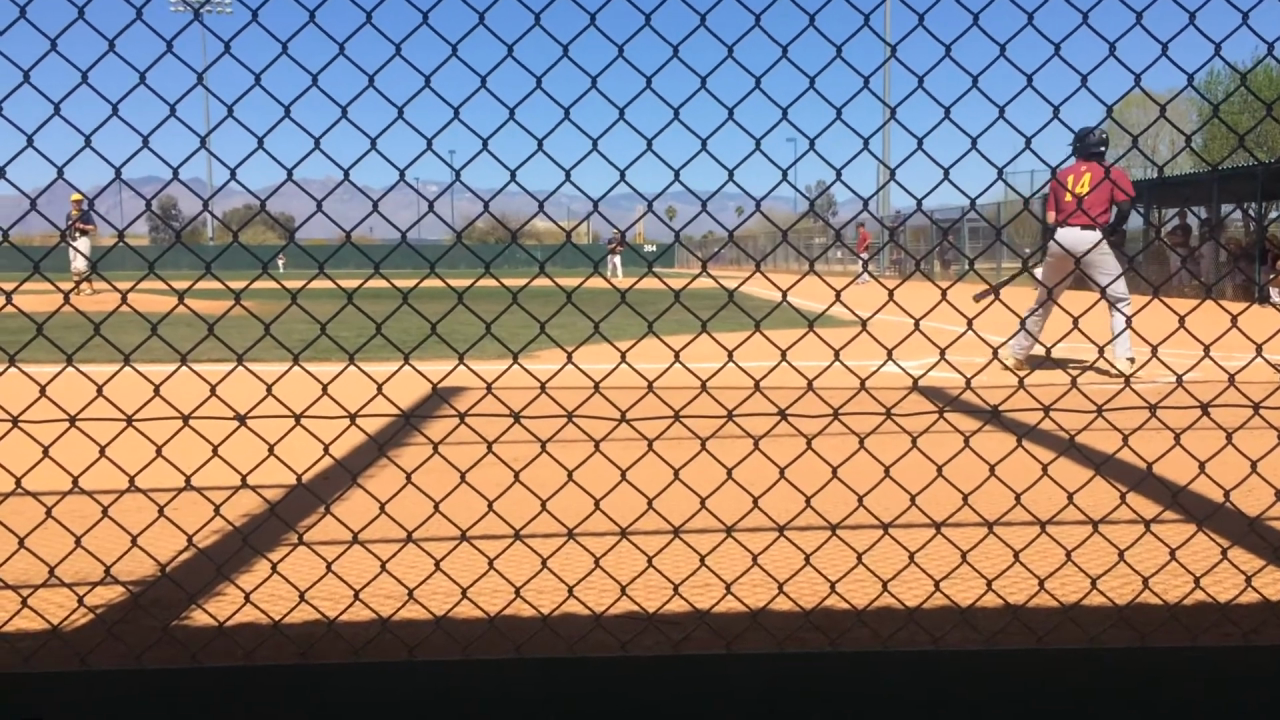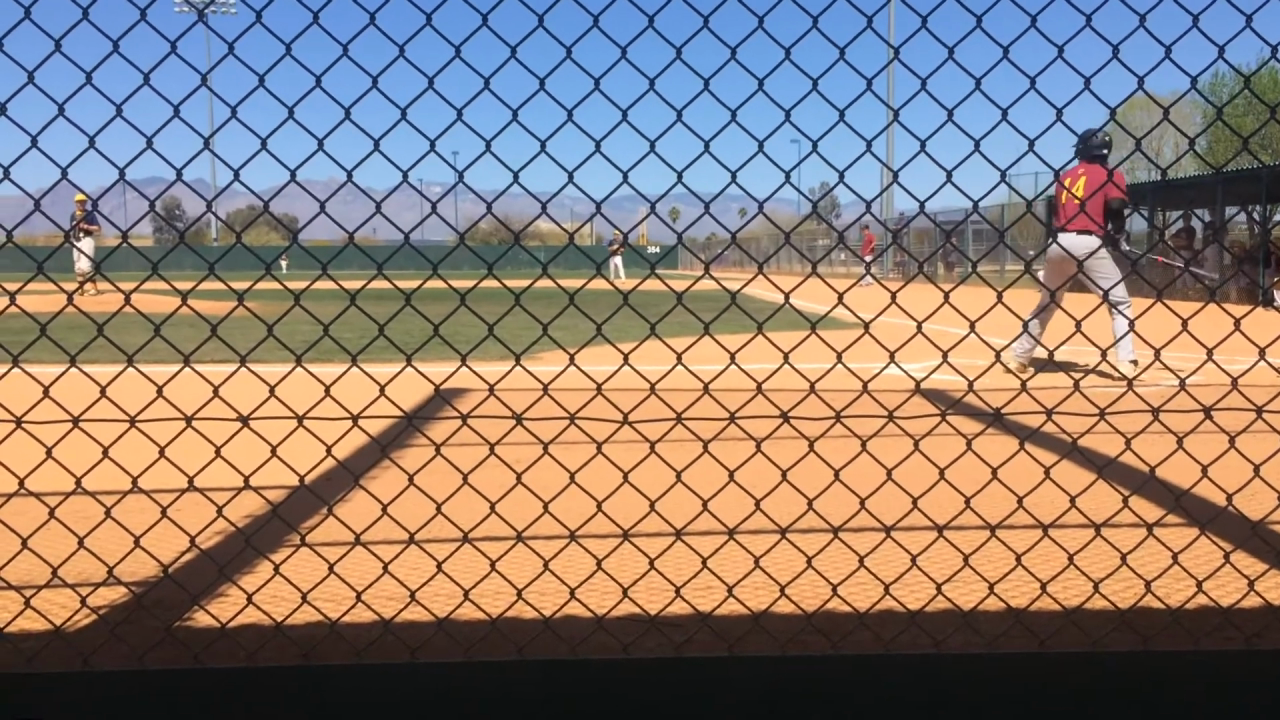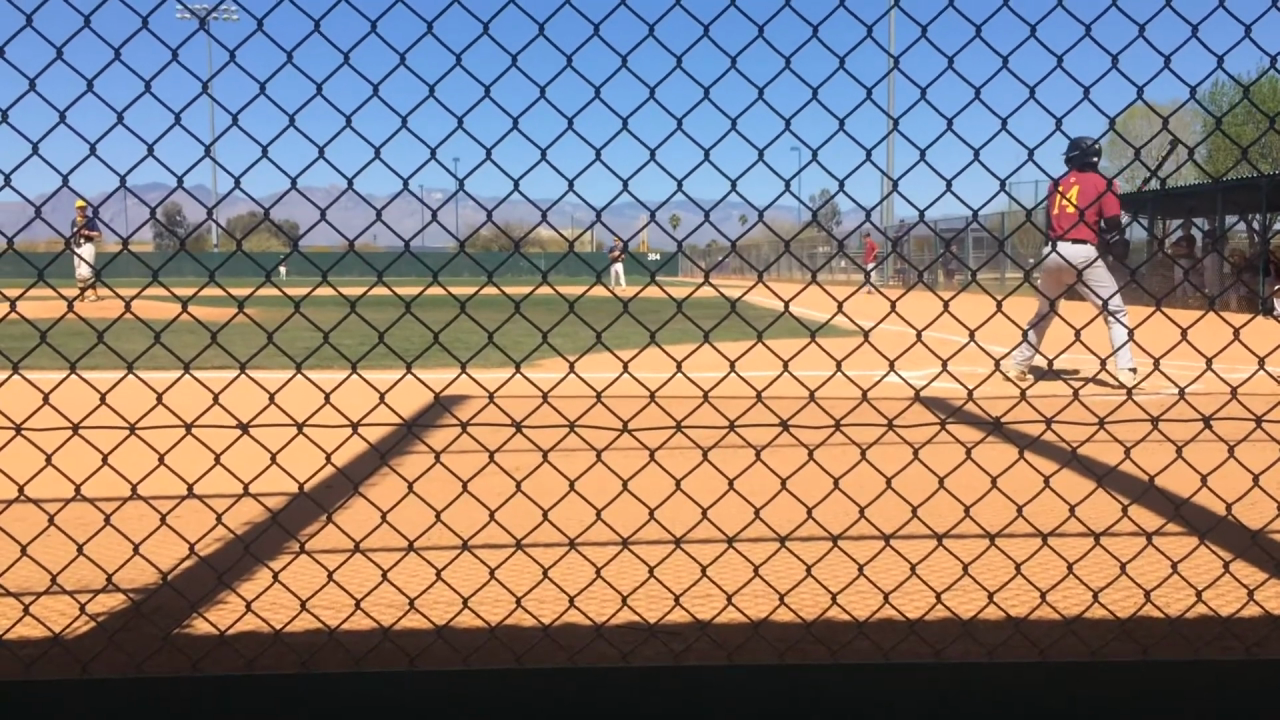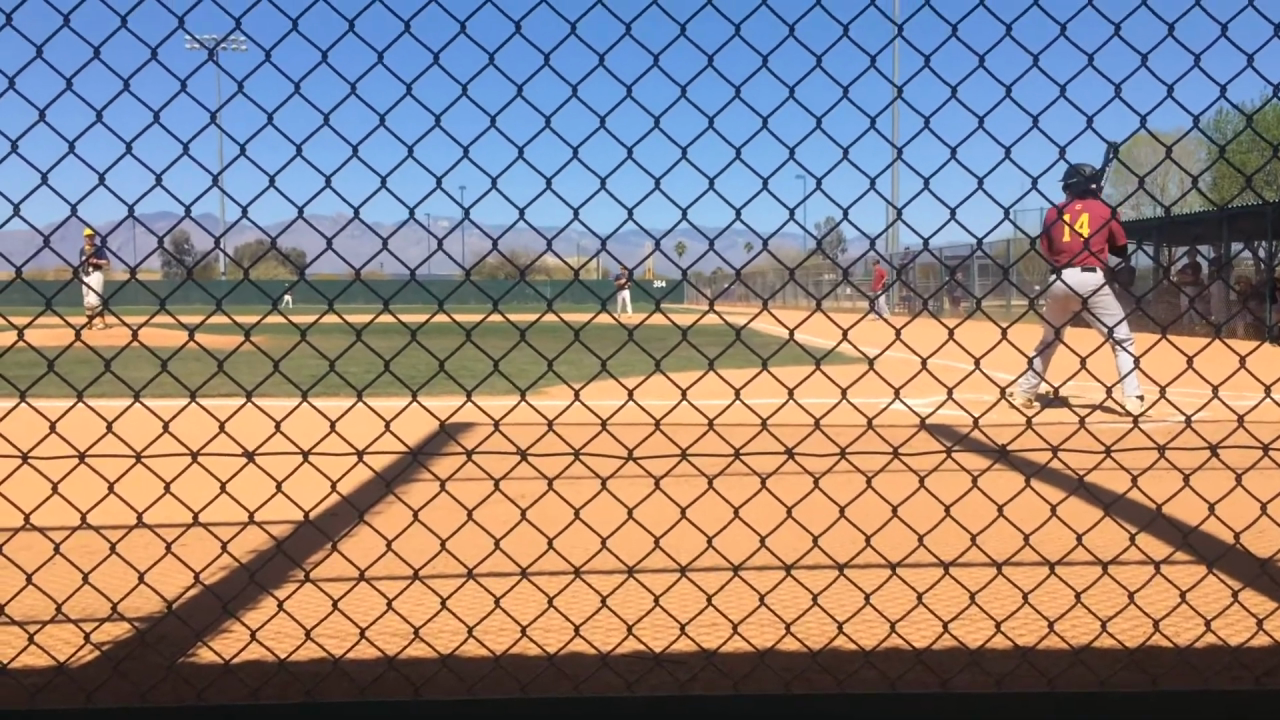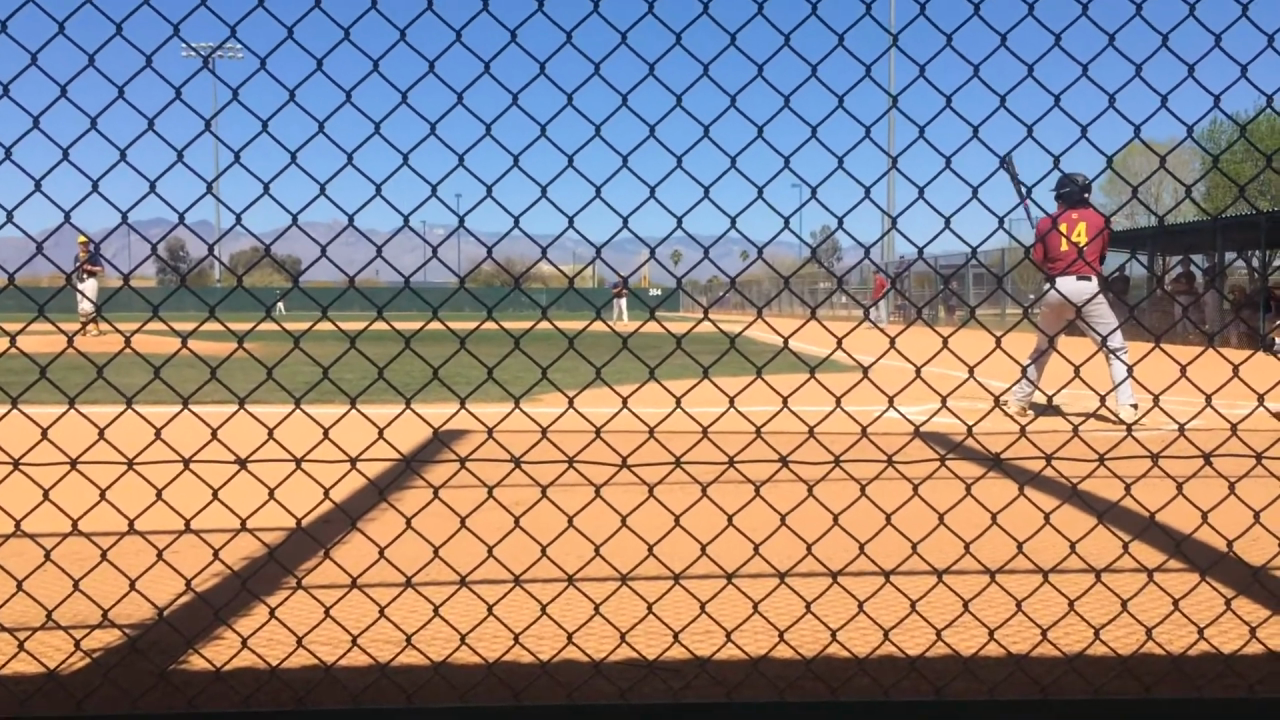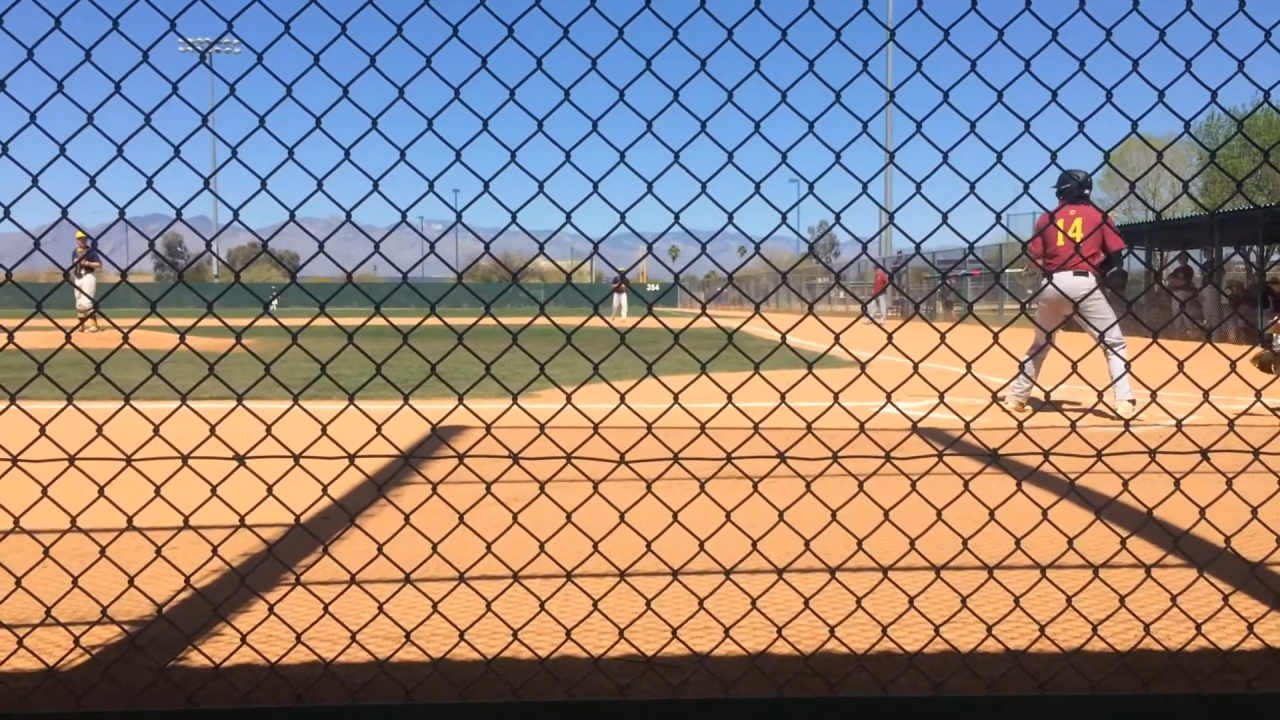
dt=0.3s
person 1, frame 1
left shoulder: (1061, 175)
right shoulder: (1112, 173)
left elbow: (1050, 218)
right elbow: (1125, 207)
right wrist: (1112, 231)
left hip: (1060, 238)
right hip: (1091, 239)
left knee: (1043, 301)
right knee: (1120, 300)
left ankle: (1016, 356)
right ankle: (1122, 360)
person 1, frame 2
left shoulder: (1064, 177)
right shoulder: (1109, 174)
right elbow: (1115, 204)
right wrist: (1117, 232)
left hip: (1057, 243)
right hip: (1087, 244)
left knee: (1046, 304)
right knee: (1120, 303)
left ankle: (1018, 359)
right ankle: (1126, 362)
person 1, frame 3
left shoulder: (1057, 184)
right shoulder: (1102, 183)
right elbow: (1112, 222)
right wrist: (1119, 241)
left hip: (1053, 252)
right hip: (1082, 253)
left knee: (1044, 312)
right knee: (1115, 312)
left ankle: (1017, 367)
right ankle: (1125, 371)
person 1, frame 4
left shoulder: (1054, 213)
right shoulder: (1105, 211)
left elbow: (1046, 254)
right elbow: (1122, 251)
left hip: (1060, 281)
right hip: (1091, 279)
left knee: (1049, 340)
right knee: (1122, 339)
left ankle: (1023, 394)
right ankle: (1132, 399)
person 1, frame 5
left shoulder: (1046, 222)
right shoulder: (1099, 220)
left elbow: (1039, 263)
left hip: (1055, 289)
right hip: (1087, 288)
left knee: (1042, 348)
right knee: (1116, 348)
left ankle: (1017, 402)
right ankle: (1126, 407)
person 1, frame 6
left shoulder: (1047, 218)
right shoulder: (1098, 216)
left elbow: (1037, 261)
right elbow: (1115, 255)
left hip: (1052, 284)
right hip: (1084, 283)
left knee: (1040, 344)
right knee: (1114, 343)
left ankle: (1015, 397)
right ankle: (1124, 402)
